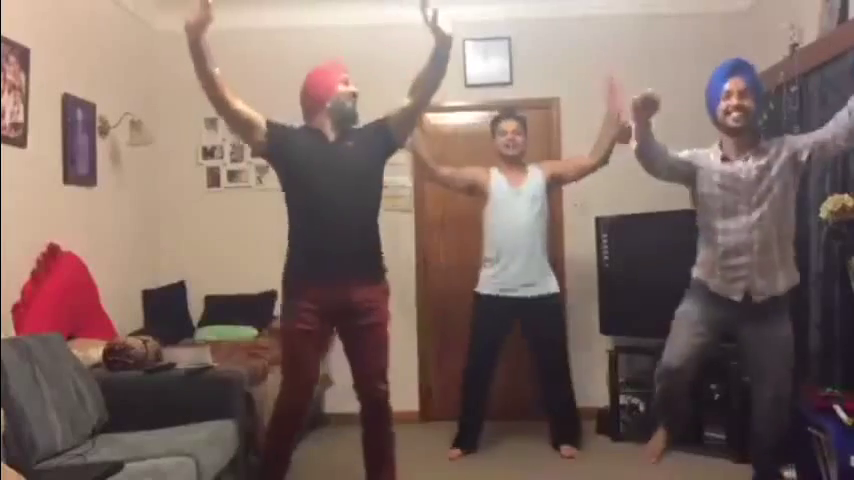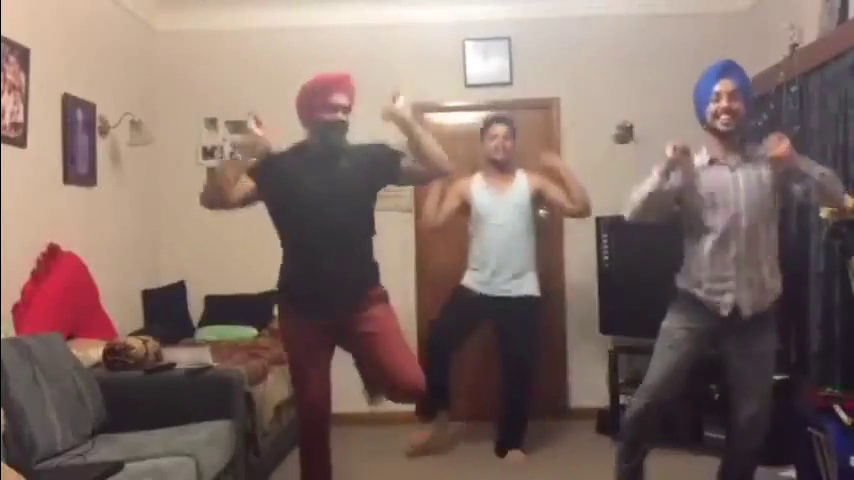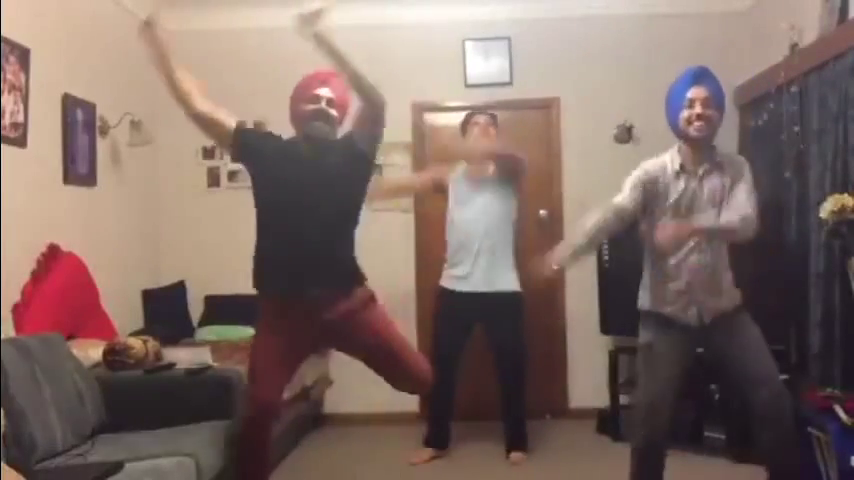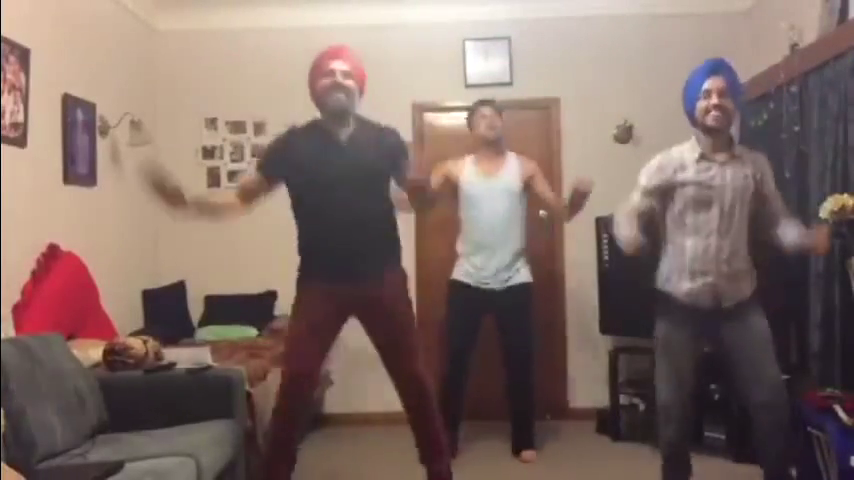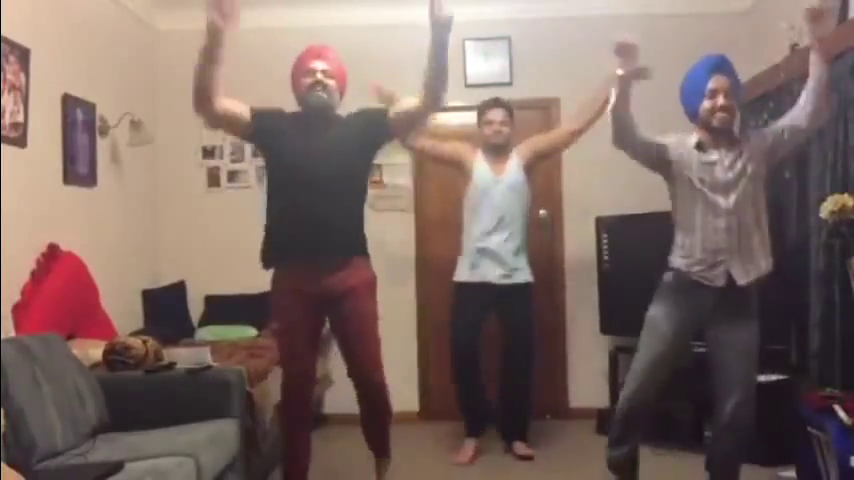
dt=1s
person 1, frame 1
left shoulder: (371, 142)
right shoulder: (288, 144)
left elbow: (418, 99)
right elbow: (227, 104)
left wrist: (441, 43)
right wrist: (197, 43)
left hip: (366, 290)
right hip: (308, 292)
left knee: (375, 395)
right knee: (294, 397)
person 1, frame 2
left shoulder: (371, 159)
right shoulder: (278, 167)
left elbow: (440, 167)
right elbow: (214, 197)
left wrist: (407, 123)
right wrist: (252, 155)
left hip: (363, 300)
right hip: (303, 309)
left knee: (411, 384)
right knee: (313, 412)
left ankle: (374, 369)
person 1, frame 3
left shoulder: (352, 155)
right shoulder: (266, 150)
left elbow: (375, 103)
right elbow: (198, 106)
left wrist: (321, 39)
right wrist: (159, 46)
left hip: (347, 301)
right hip: (284, 308)
left knee: (420, 379)
right knee: (259, 410)
person 1, frame 4
left shoulder: (385, 140)
right shoulder: (291, 145)
right elbow: (241, 198)
right wrist: (187, 200)
left hip: (382, 279)
right hip: (319, 284)
left knee: (413, 380)
right knee: (294, 388)
person 1, frame 5
left shoulder: (362, 127)
right shoulder: (275, 127)
left elbow: (429, 103)
right elbow: (207, 105)
left hip: (351, 273)
right hip: (293, 276)
left knee: (369, 377)
right knee: (296, 384)
person 2, frame 1
left shoulder: (787, 153)
right shoulder: (698, 162)
right elbow: (657, 163)
right wrist: (641, 123)
left hip: (768, 298)
right hip: (710, 292)
left knee: (774, 399)
right knee: (673, 368)
right ankle: (669, 424)
person 2, frame 2
left shoulder: (772, 163)
right shoulder: (684, 169)
left elbow: (835, 196)
right elbow: (635, 213)
left wrist: (797, 165)
right wrist: (664, 172)
left hip: (753, 309)
right hip: (695, 303)
left knee: (752, 415)
right knee: (652, 394)
person 2, frame 3
left shoulder: (736, 169)
right shoulder: (652, 174)
left elbow: (744, 222)
right elbow: (612, 216)
left wrist: (693, 226)
right wrist: (565, 252)
left hip: (724, 309)
right hip: (664, 312)
left knee: (775, 403)
right knee: (652, 414)
person 2, frame 4
left shoulder: (756, 165)
right shoulder: (667, 165)
left elbow: (777, 222)
right elbow: (630, 214)
left wrist: (805, 238)
right wrist: (628, 234)
left hip: (739, 303)
right hip: (682, 305)
left knee: (770, 400)
right knee: (673, 411)
person 2, frame 5
left shoulder: (760, 148)
right shoulder: (674, 154)
left elbow: (809, 115)
right elbow: (626, 139)
left wrist: (818, 49)
right wrist: (623, 82)
left hip: (737, 293)
right hip: (683, 286)
left knee: (737, 406)
right knee: (639, 386)
person 3, frame 1
left shoulder: (546, 173)
right shoulder: (482, 178)
left elbow: (596, 159)
right elbow: (435, 172)
left wrist: (614, 116)
right wrist: (416, 130)
left hip: (541, 291)
right hip: (493, 291)
left knee: (555, 367)
right knee: (477, 367)
left ankle: (565, 436)
right ankle: (465, 439)
person 3, frame 2
left shoulder: (533, 182)
right shoulder: (467, 185)
left elbow: (580, 208)
right elbow: (432, 222)
left wrist: (562, 171)
right wrist: (436, 179)
left hip: (520, 292)
right hip: (475, 286)
left knee: (519, 369)
right knee: (436, 343)
left ankle: (511, 442)
right ankle: (436, 418)
person 3, frame 3
left shoulder: (511, 166)
right shoulder: (449, 173)
left elbow: (499, 152)
right elbow: (404, 183)
left hip: (502, 289)
right hip: (455, 287)
left knee: (512, 366)
right knee: (441, 365)
left ankle: (517, 441)
right ankle: (436, 440)
person 3, frame 4
left shoulder: (524, 166)
right shoulder: (455, 168)
left elbow: (561, 211)
right elbow: (421, 195)
left wrist: (577, 197)
left hip: (514, 281)
right hip: (468, 280)
left knee: (520, 363)
right knee: (454, 361)
left ankle: (524, 440)
right ankle: (446, 439)
person 3, frame 5
left shoulder: (526, 154)
right shoulder: (467, 157)
left elbow: (578, 125)
right elbow: (415, 142)
left wrist: (612, 84)
right wrist: (394, 107)
left hip: (516, 277)
right hip: (472, 277)
left knee: (519, 358)
right knee: (463, 354)
left ankle: (516, 434)
right ankle: (473, 432)
